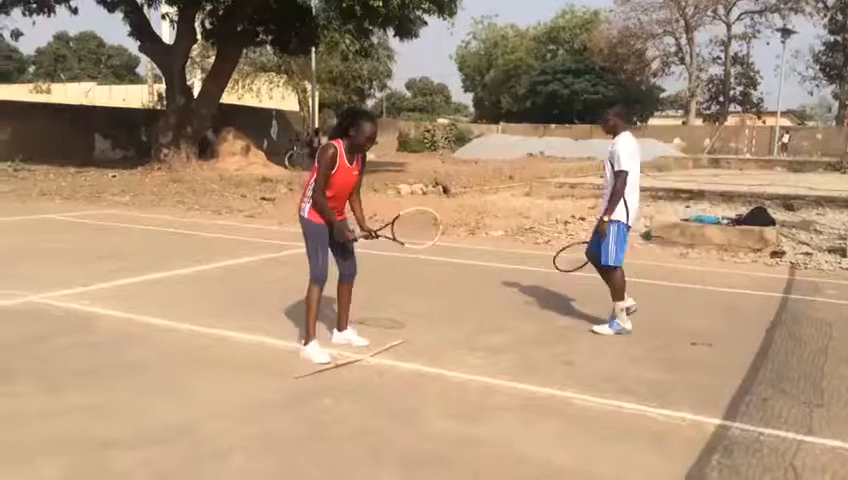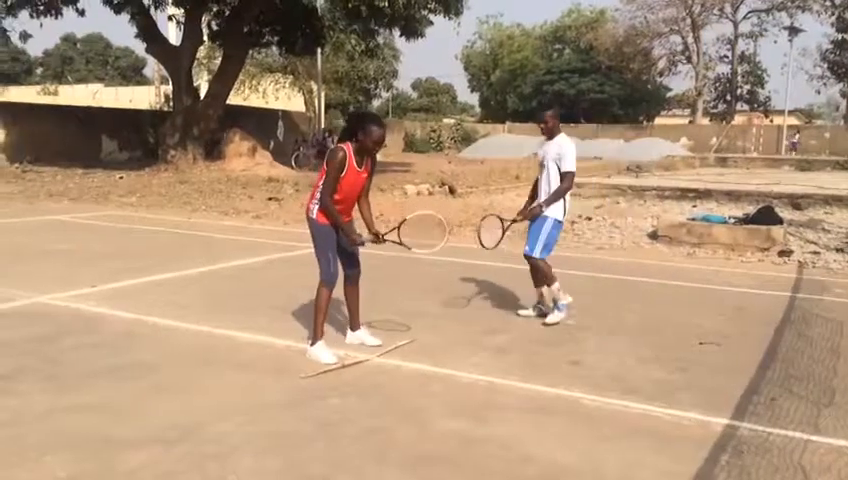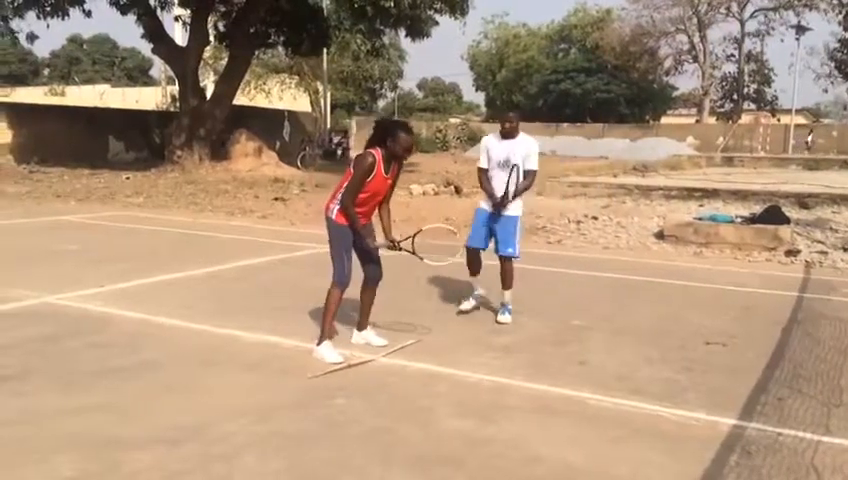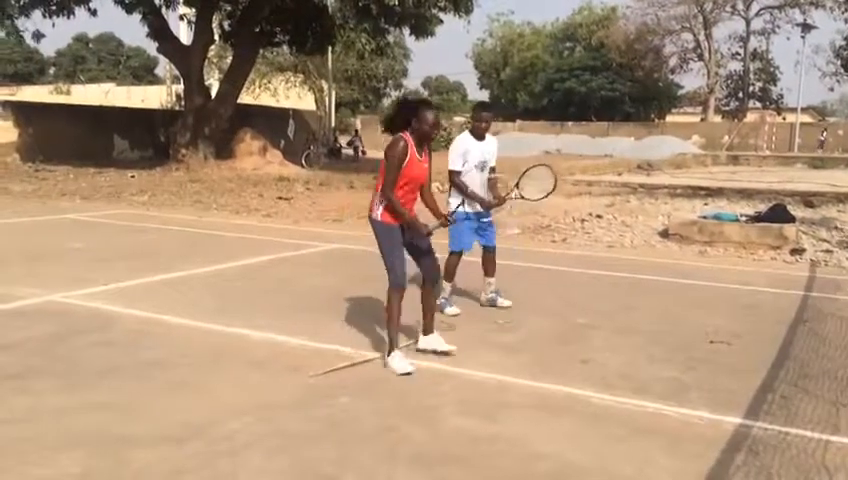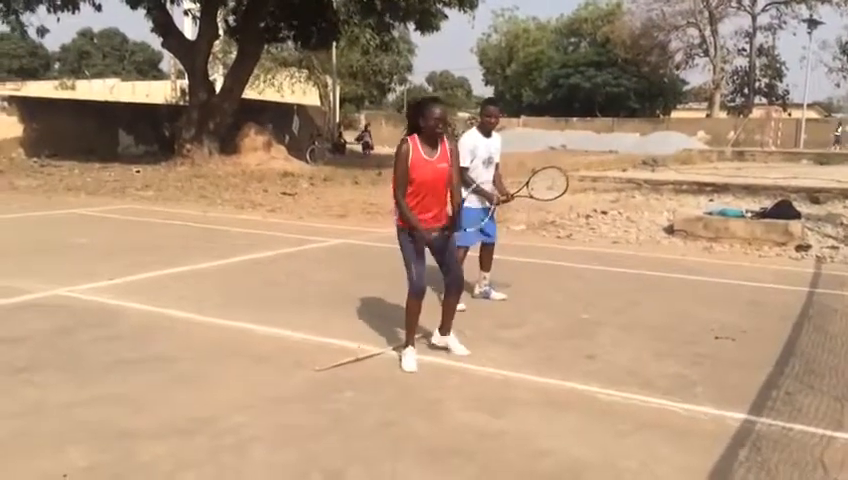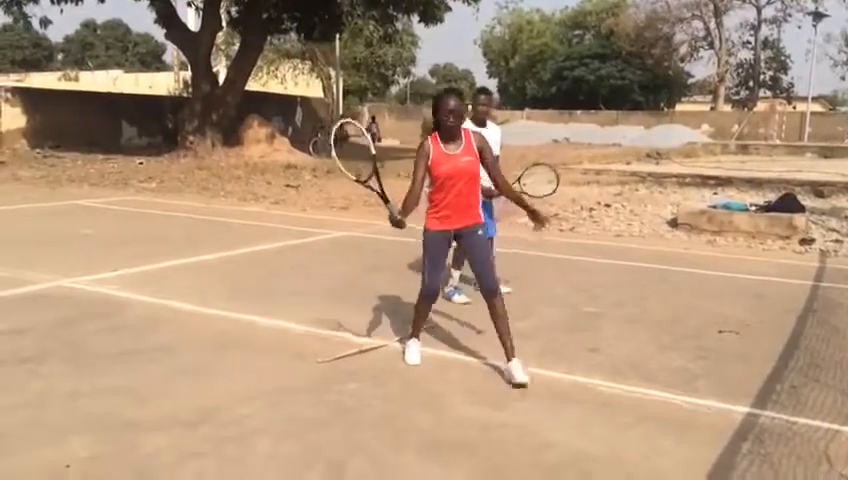
dt=0.5s
person 1, frame 1
left shoulder: (361, 157)
right shoulder: (331, 151)
left elbow: (354, 194)
right elbow: (317, 196)
left wrist: (363, 225)
right wrist: (341, 229)
left hip: (337, 217)
right hip: (314, 215)
left knee: (349, 270)
right knee: (319, 275)
left ankle: (342, 330)
right ankle: (309, 342)
person 1, frame 2
left shoulder: (370, 159)
right shoulder: (340, 155)
left elbow: (363, 197)
right elbow: (325, 199)
left wrist: (372, 229)
right wrist: (349, 233)
left hip: (343, 217)
right hip: (322, 216)
left knee: (353, 272)
right knee: (329, 275)
left ankle: (355, 330)
right ankle: (316, 343)
person 1, frame 3
left shoulder: (396, 165)
right shoulder: (368, 160)
left elbow: (384, 202)
right elbow: (346, 201)
left wrist: (388, 235)
right wrist: (365, 235)
left hip: (362, 219)
right hip: (341, 217)
left knee: (375, 272)
right knee: (343, 277)
left ankle: (362, 329)
right ankle: (323, 342)
person 1, frame 4
left shoulder: (426, 148)
right shoulder: (400, 145)
left elbow: (424, 188)
right elbow: (387, 192)
left wrist: (438, 214)
right wrist: (414, 223)
left hip: (408, 218)
right hip: (385, 218)
left knee: (432, 272)
right knee: (398, 280)
left ankle: (428, 335)
right ankle: (393, 352)
person 1, frame 5
left shoulder: (449, 147)
right shoulder: (406, 147)
left elbow: (454, 186)
right elbow: (399, 194)
left wrist: (454, 215)
right wrist: (416, 228)
left hip: (440, 223)
right hip: (411, 224)
left knee: (456, 280)
right knee: (417, 285)
left ankle: (443, 334)
right ankle: (409, 347)
person 1, frame 6
left shoulder: (476, 140)
right shoulder: (427, 146)
left elbow: (498, 180)
right elbow: (416, 188)
left wrist: (528, 208)
right wrist: (401, 214)
left hip: (471, 223)
right hip: (437, 226)
left knee: (491, 287)
right knee: (430, 288)
left ankle: (511, 361)
right ankle: (413, 339)
person 2, frame 1
left shoulder: (621, 144)
right shoulder: (626, 142)
left elbow: (620, 185)
left wrist: (605, 216)
left hip: (617, 214)
right hip: (615, 213)
left knee: (612, 263)
right knee: (593, 255)
left ankle: (620, 319)
right ankle: (623, 301)
person 2, frame 2
left shoulder: (565, 146)
right shoulder: (544, 146)
left elbow: (567, 183)
left wrist: (541, 206)
right wrist: (526, 206)
left hip: (552, 212)
right hip: (540, 210)
left knee: (533, 256)
right knee: (531, 256)
left ankle: (560, 299)
right ankle: (542, 304)
person 2, frame 3
left shoulder: (529, 144)
right shoulder: (488, 142)
left elbow: (529, 179)
right elbow: (482, 174)
left wrist: (508, 198)
right wrist: (495, 197)
left hip: (512, 210)
right hip: (487, 206)
left knee: (506, 256)
right knee: (473, 248)
left ankle: (506, 304)
right ankle: (476, 291)
person 2, frame 4
left shoulder: (492, 142)
right shoulder: (460, 143)
left elbow: (491, 172)
right elbow: (454, 179)
left wrist: (495, 194)
right wrist: (479, 199)
left hip: (483, 207)
right hip: (462, 207)
left knee: (490, 247)
right knee: (457, 250)
left ankle: (489, 293)
right ankle: (444, 298)
person 2, frame 5
left shoulder: (496, 139)
right shoulder: (468, 139)
right elbow: (462, 175)
left wrist: (503, 191)
right wrist: (488, 195)
left hip: (486, 202)
right hip: (468, 203)
left knee: (489, 242)
right knee: (464, 245)
left ankle: (483, 286)
person 2, frame 6
left shoulder: (495, 130)
right shoulder: (463, 131)
left elbow: (494, 162)
right wrist: (481, 188)
left hip: (486, 195)
left knee: (489, 236)
right ankle: (452, 286)
